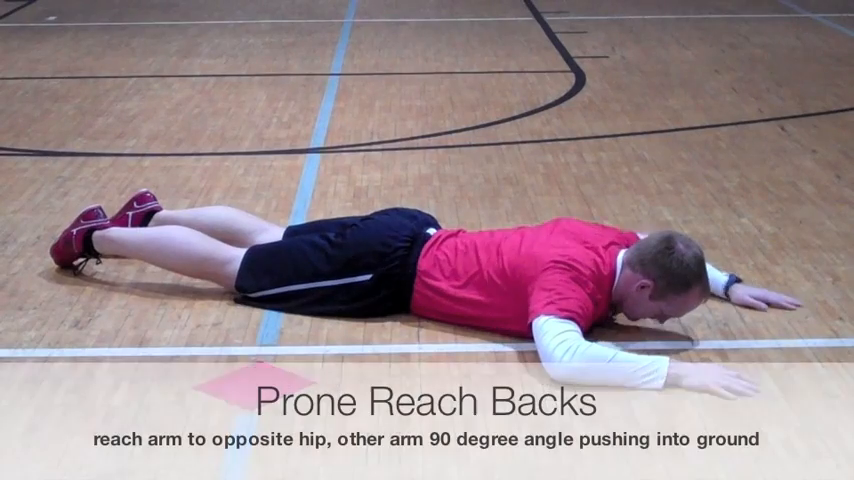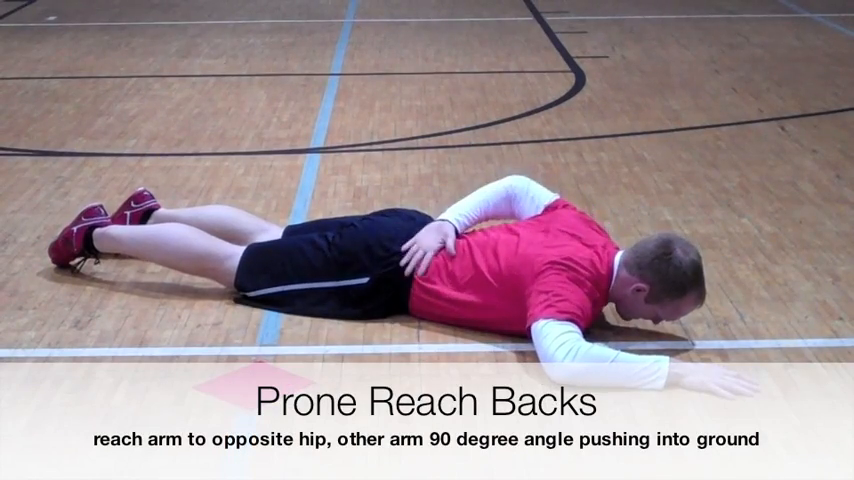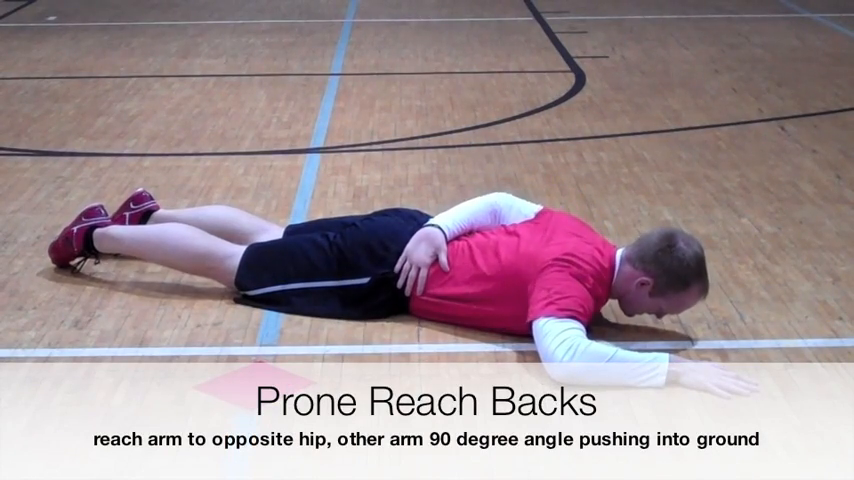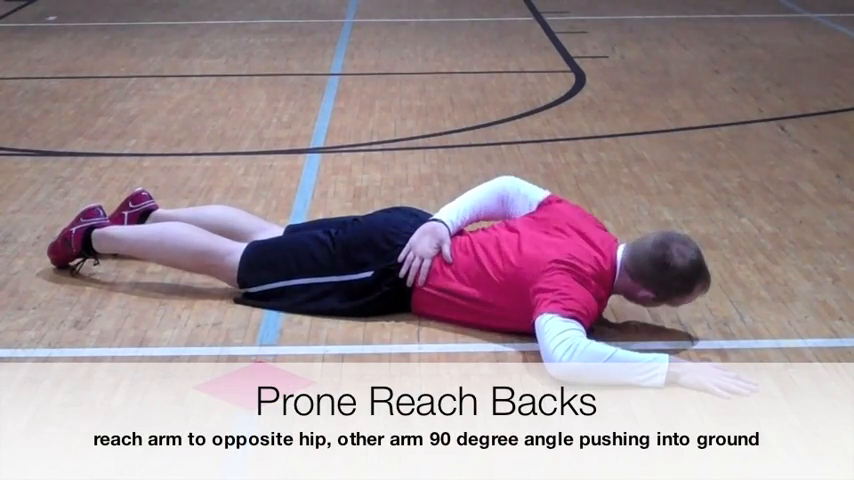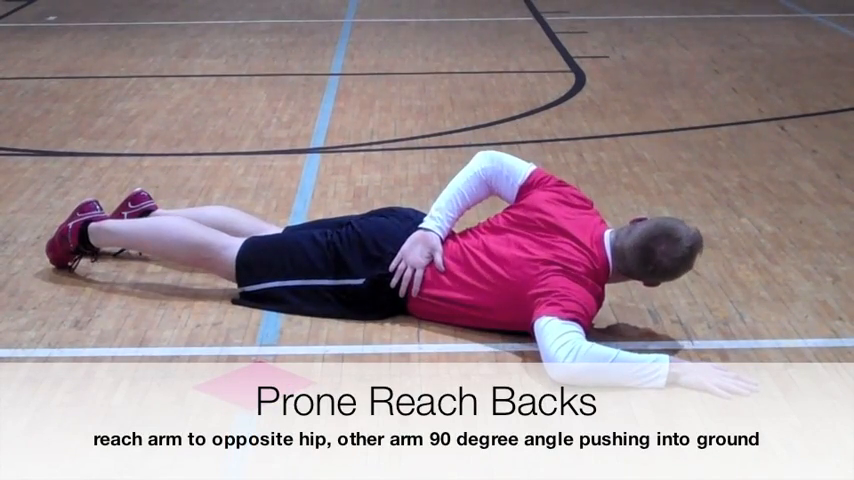
dt=1s
person 1, frame 1
left shoulder: (622, 244)
right shoulder: (575, 277)
left elbow: (672, 257)
right elbow: (562, 360)
left wrist: (724, 282)
right wrist: (679, 371)
left hip: (411, 235)
right hip: (393, 269)
left knee: (265, 237)
right knee: (236, 266)
left ankle: (151, 213)
right ankle: (99, 236)
person 1, frame 2
left shoulder: (590, 234)
right shoulder: (573, 279)
left elbow: (515, 187)
right elbow: (561, 359)
left wrist: (445, 222)
right wrist: (674, 370)
left hip: (409, 233)
right hip: (385, 274)
left knee: (266, 234)
right knee: (233, 265)
left ankle: (147, 213)
right ankle: (98, 234)
person 1, frame 3
left shoulder: (582, 235)
right shoulder: (575, 275)
left elbow: (499, 203)
right elbow: (562, 358)
left wrist: (433, 229)
right wrist: (675, 368)
left hip: (409, 235)
right hip: (387, 270)
left knee: (266, 236)
right knee: (233, 265)
left ankle: (147, 214)
right ankle: (100, 232)
person 1, frame 4
left shoulder: (589, 228)
right shoulder: (577, 282)
left elbow: (505, 189)
right elbow: (562, 358)
left wrist: (439, 223)
right wrist: (674, 369)
left hip: (408, 232)
right hip: (391, 271)
left knee: (269, 234)
right knee: (236, 263)
left ankle: (148, 213)
right ankle: (97, 235)
person 1, frame 5
left shoulder: (573, 205)
right shoulder: (573, 285)
left elbow: (487, 164)
right elbow: (563, 362)
left wrist: (429, 229)
right wrist: (675, 370)
left hip: (399, 234)
right hip: (386, 279)
left knee: (267, 234)
right knee: (230, 260)
left ankle: (144, 212)
right ankle: (94, 230)
